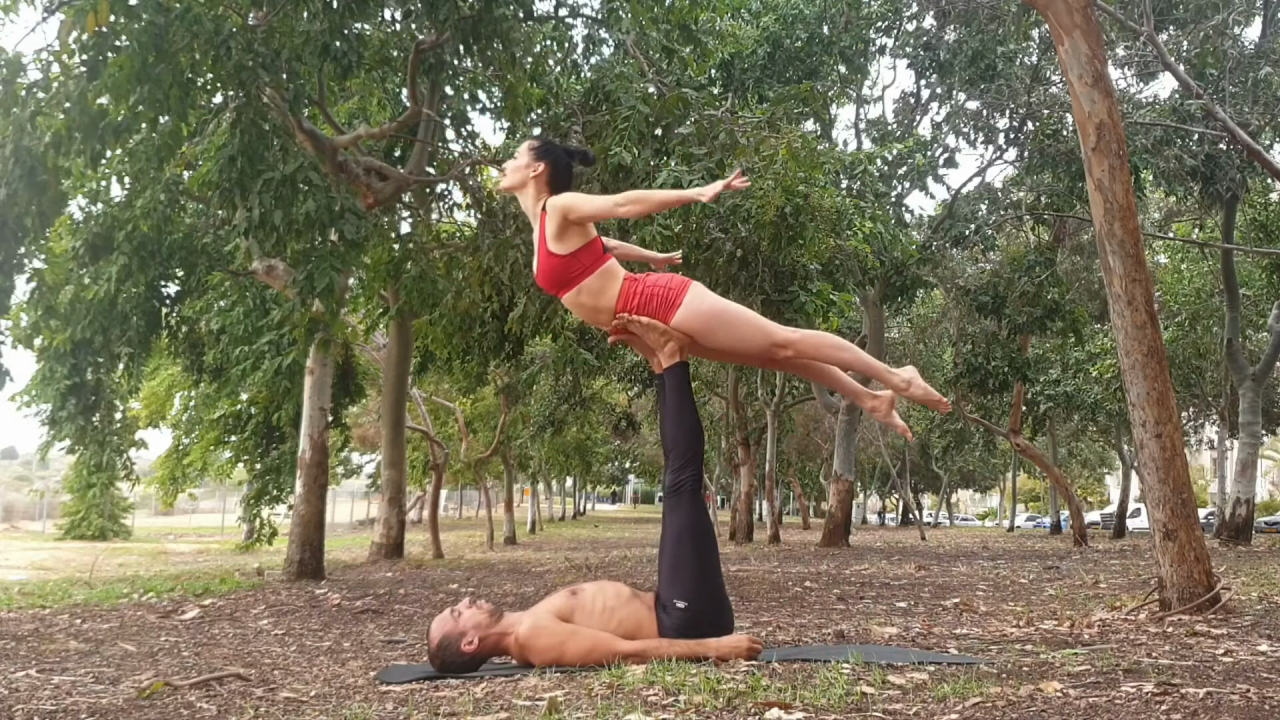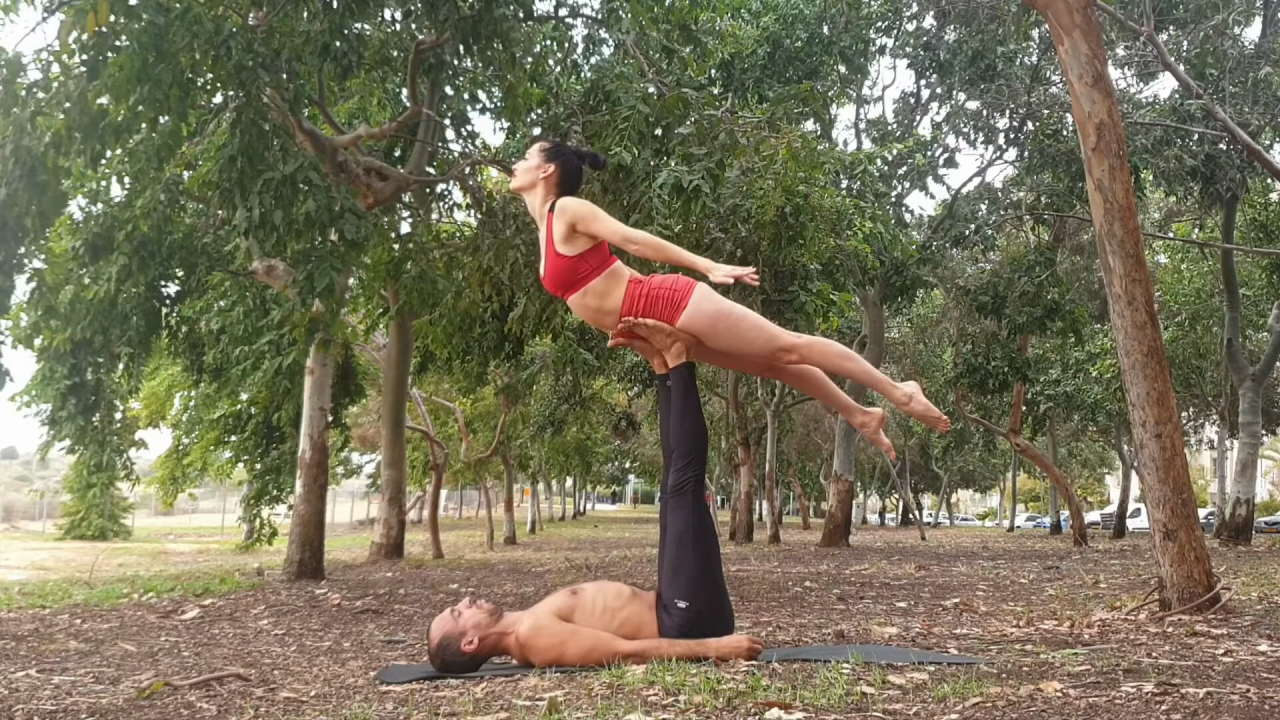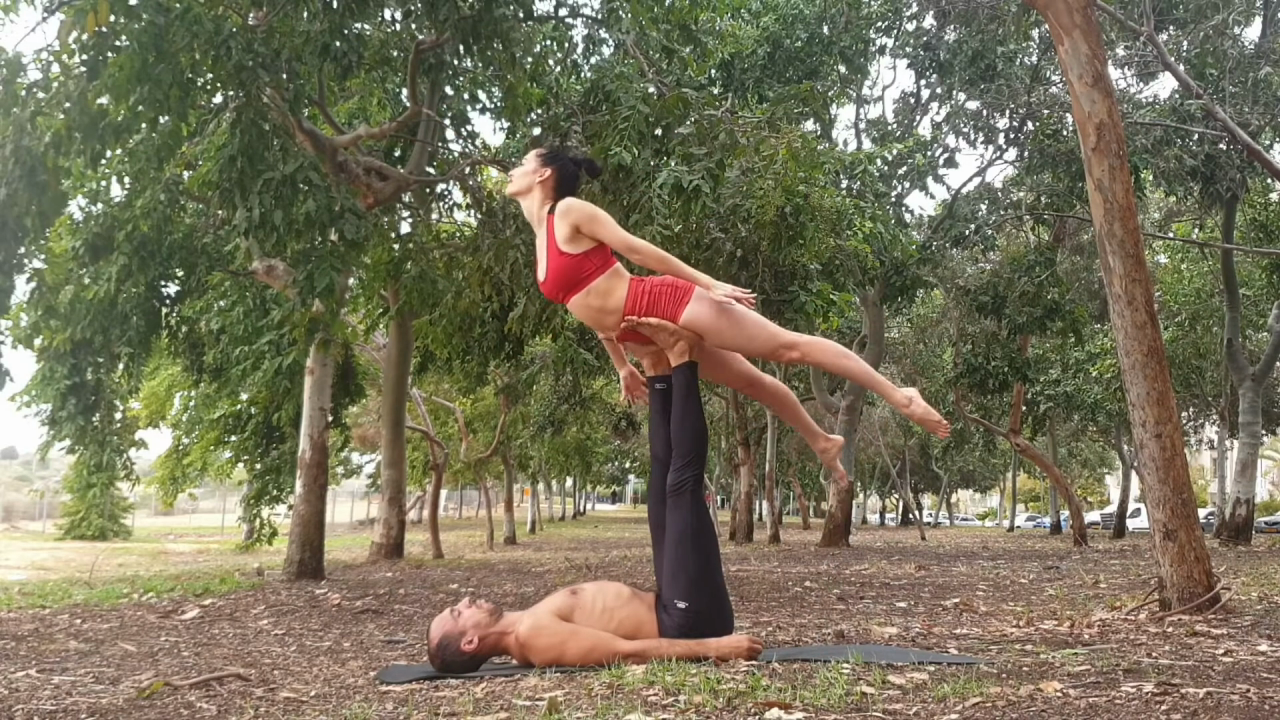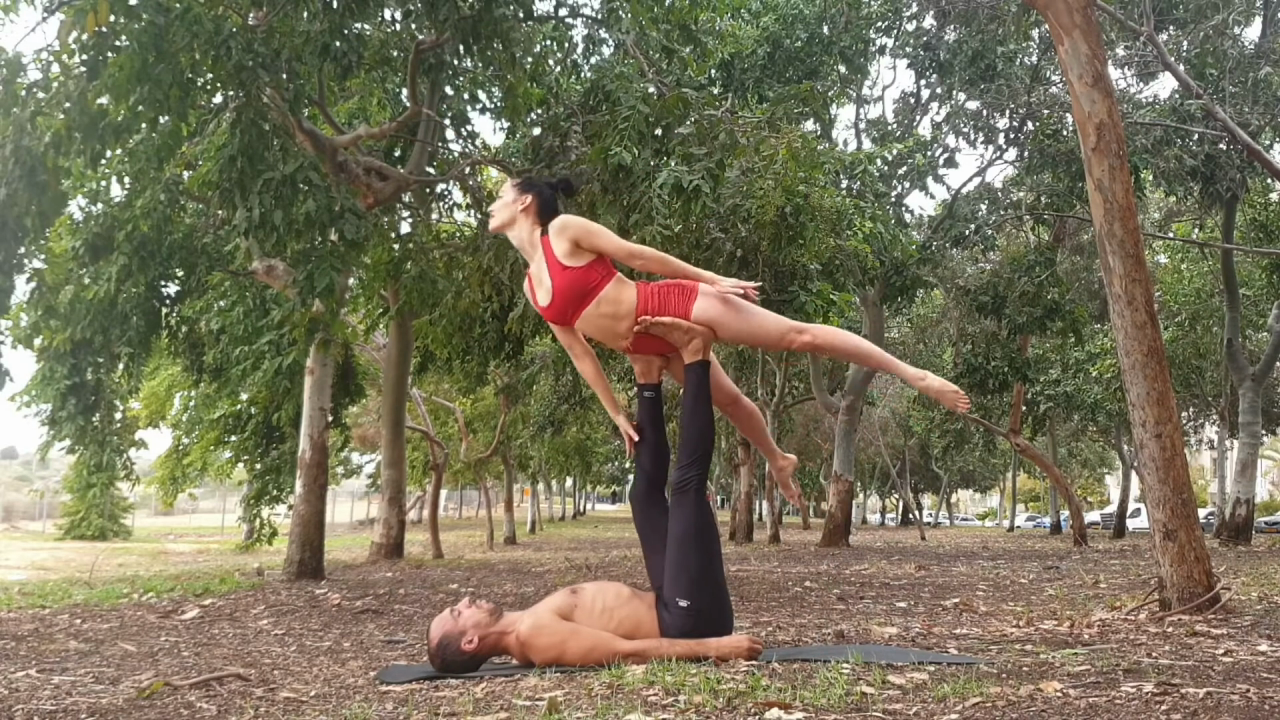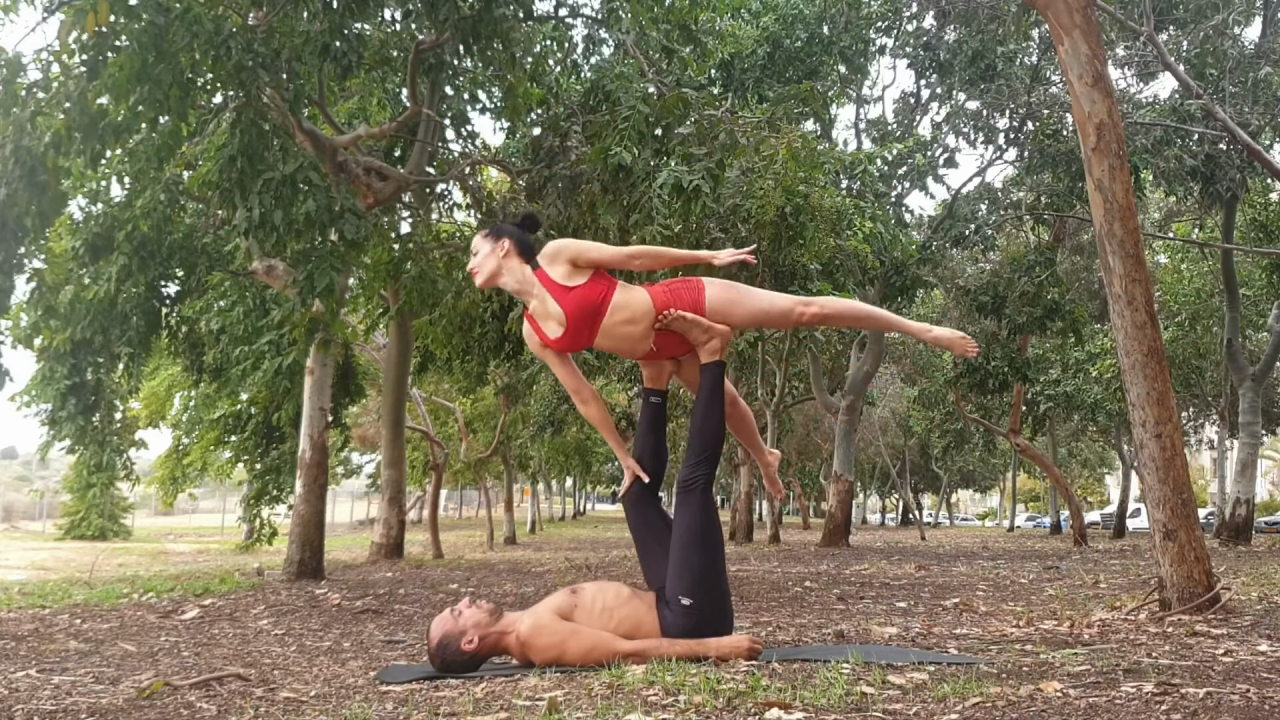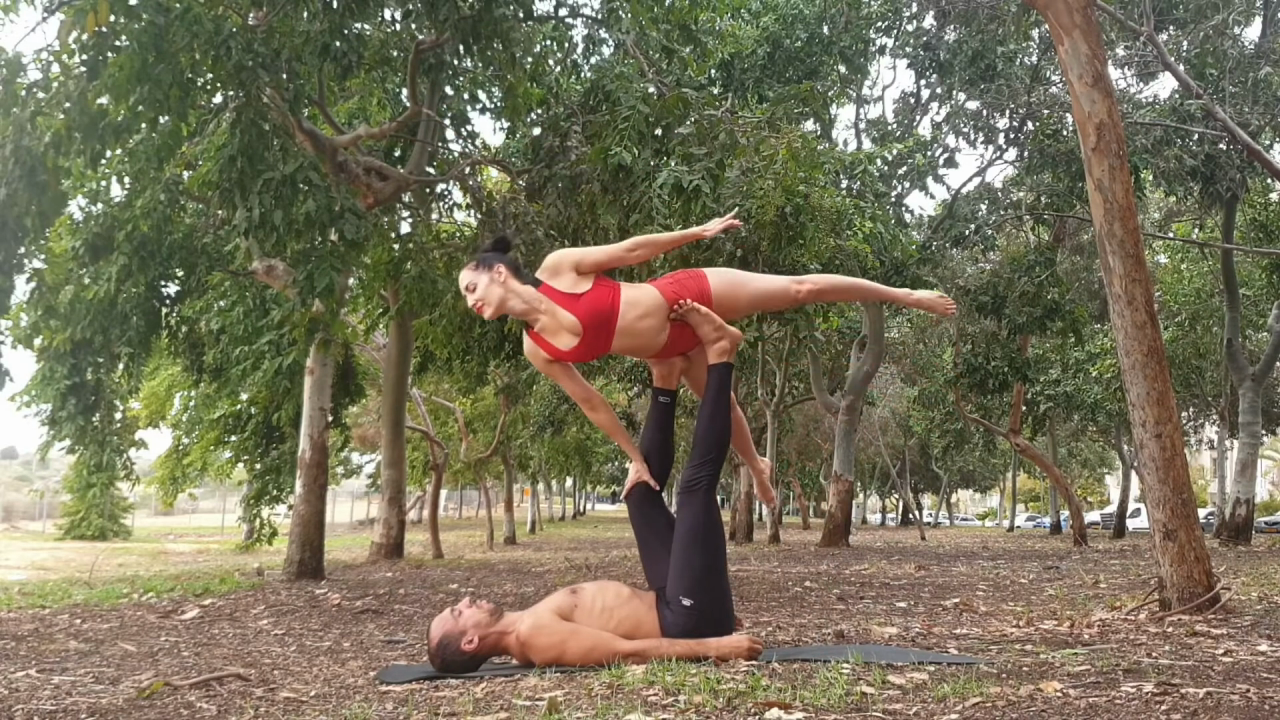
dt=0.3s
person 1, frame 1
left shoulder: (561, 208)
right shoulder: (543, 227)
left elbow: (625, 203)
left wrist: (697, 194)
right wrist: (655, 257)
left hip: (663, 303)
right hip: (652, 323)
left knee: (781, 343)
right knee: (769, 354)
left ankle: (895, 379)
right ankle: (868, 399)
person 1, frame 2
left shoulder: (568, 211)
right shoulder: (548, 230)
left elbow: (633, 239)
left wrist: (707, 266)
left hip: (668, 304)
right hip: (655, 324)
left knee: (785, 347)
right knee: (769, 363)
left ankle: (897, 391)
right ankle: (860, 415)
person 1, frame 3
left shoulder: (569, 212)
right shoulder: (542, 245)
left elbow: (637, 248)
right elbow: (591, 307)
left wrist: (709, 283)
right wrist: (622, 365)
left hip: (667, 303)
left knee: (788, 346)
right knee: (748, 378)
left ankle: (899, 396)
right ankle: (819, 440)
person 1, frame 4
left shoulder: (564, 229)
right shoulder: (531, 284)
left elbow: (637, 254)
right elbow: (579, 351)
left wrist: (714, 279)
right wrist: (617, 415)
left hip: (676, 306)
right hip: (655, 345)
left knee: (798, 334)
right knee: (728, 399)
left ankle: (912, 374)
right ankle: (777, 460)
person 1, frame 5
left shoulder: (558, 255)
right shoulder: (534, 333)
left elbow: (635, 257)
right elbow: (584, 395)
left wrist: (709, 255)
right wrist: (624, 455)
left hip: (688, 303)
right hip: (668, 351)
left knee: (806, 310)
right knee: (723, 401)
left ankle: (920, 329)
right ankle: (764, 459)
person 1, frame 6
left shoulder: (558, 267)
right shoulder: (536, 349)
left elbow: (631, 250)
right elbow: (592, 403)
left wrist: (700, 231)
right wrist: (636, 459)
left hip: (689, 297)
right hip: (678, 344)
left knee: (800, 289)
left ankle: (906, 296)
right ankle: (756, 466)
person 2, frame 1
left shoulder: (530, 624)
right shoulder: (531, 636)
right elbow: (627, 653)
right wrist: (712, 647)
left hip: (674, 617)
right hip: (688, 624)
right knee: (682, 487)
left ankle: (664, 363)
right ankle: (671, 359)
person 2, frame 2
left shoulder: (530, 623)
right shoulder: (530, 635)
right elbow: (627, 652)
right wrist: (712, 646)
left hip: (676, 614)
right hip: (688, 623)
right knee: (685, 486)
left ankle: (666, 363)
right ankle: (675, 358)
person 2, frame 3
left shoulder: (530, 625)
right shoulder: (531, 635)
right elbow: (628, 653)
right wrist: (713, 646)
left hip: (676, 618)
right hip: (690, 625)
right knee: (683, 487)
left ankle: (664, 367)
right ankle: (680, 357)
person 2, frame 4
left shoulder: (530, 624)
right shoulder: (532, 634)
right elbow: (628, 652)
right wrist: (712, 647)
left hip: (674, 612)
right hip: (689, 623)
left knee: (648, 494)
right knee: (687, 485)
left ankle: (648, 376)
right ankle: (694, 355)
person 2, frame 5
left shoulder: (529, 626)
right shoulder: (531, 634)
right elbow: (628, 653)
right wrist: (713, 646)
left hip: (676, 612)
right hip: (689, 623)
left knee: (638, 493)
right knee: (693, 484)
left ankle: (655, 382)
right ankle: (710, 356)
person 2, frame 6
left shoulder: (529, 625)
right shoulder: (532, 634)
right elbow: (628, 652)
right wrist: (714, 646)
left hip: (675, 608)
right hip: (688, 623)
left knee: (641, 491)
right knee: (696, 484)
left ankle: (666, 383)
right ankle: (718, 358)
